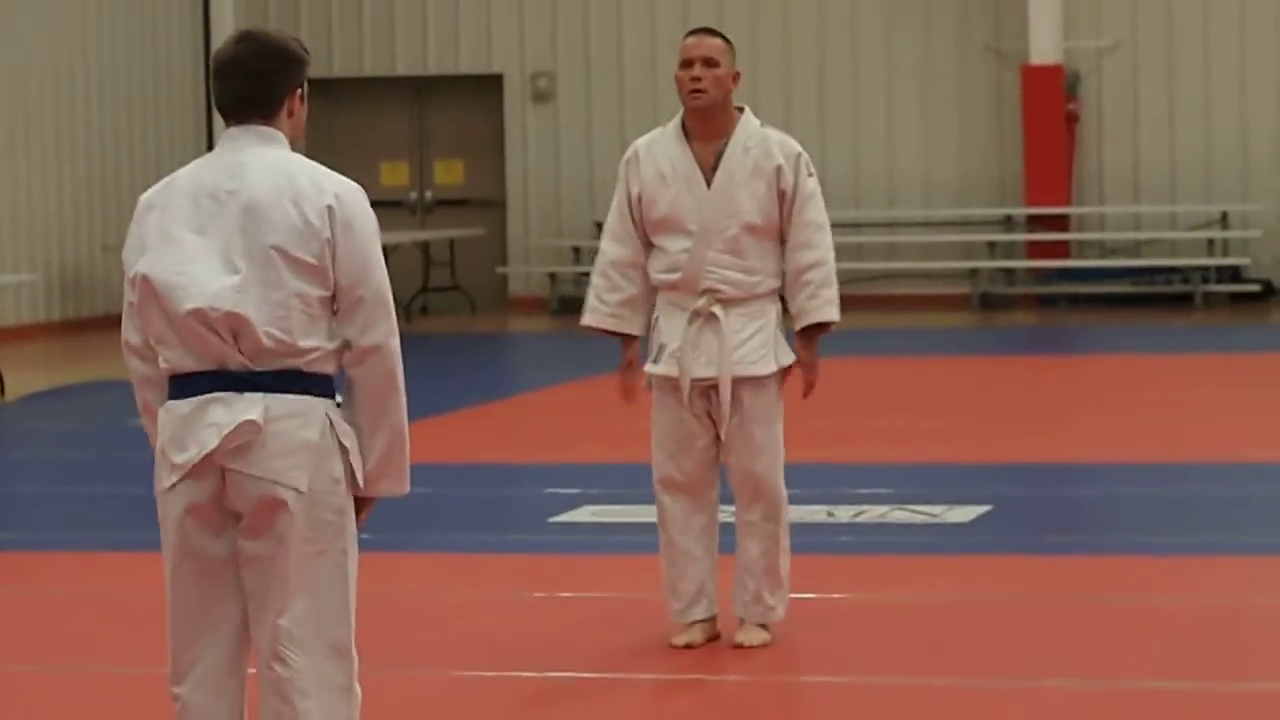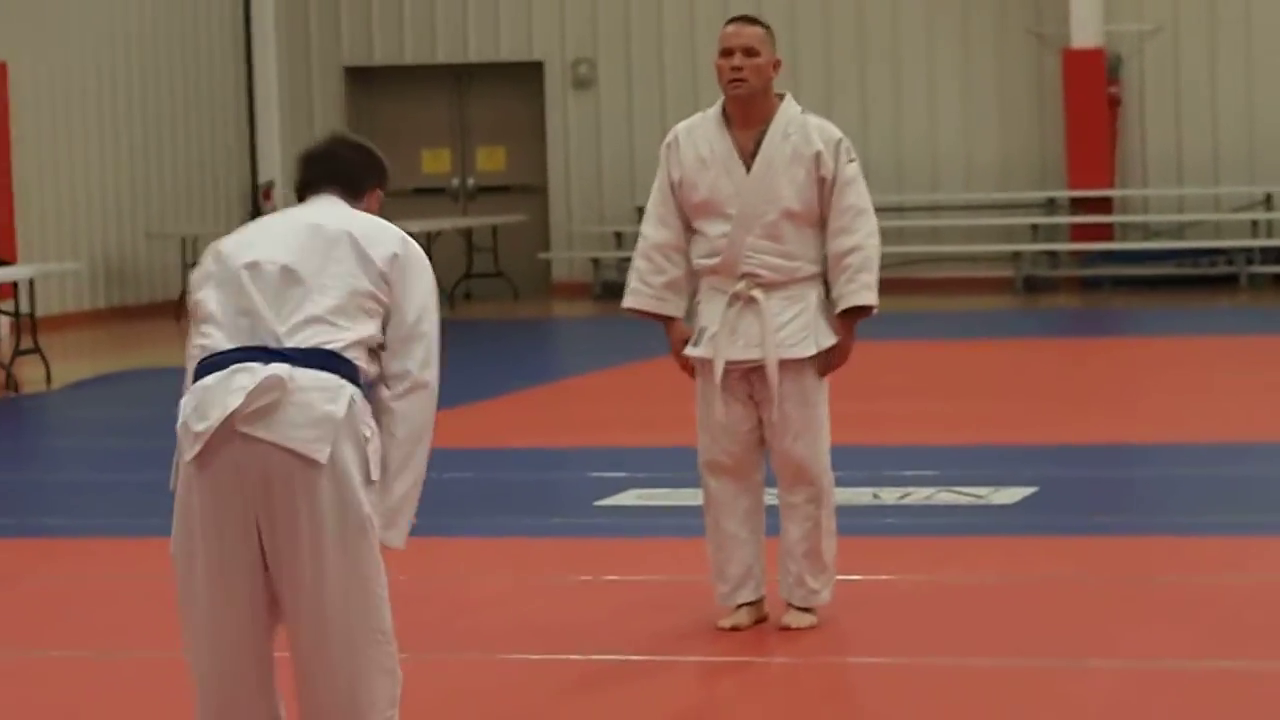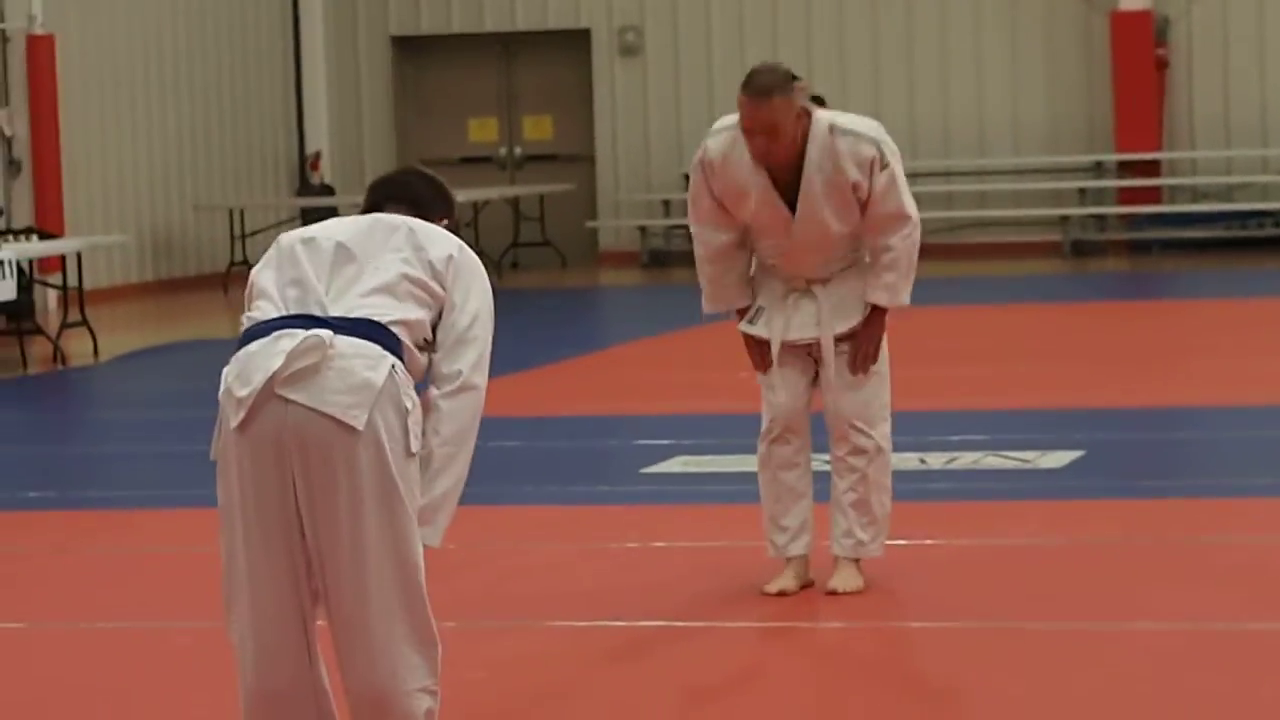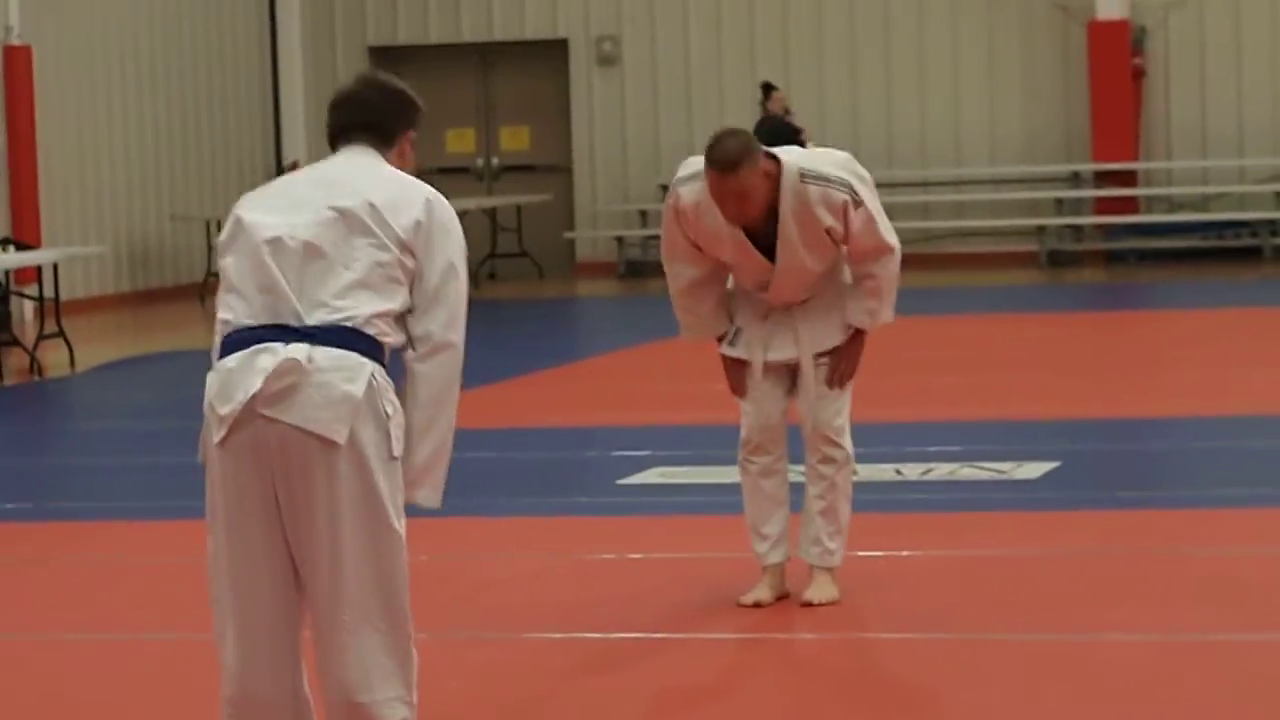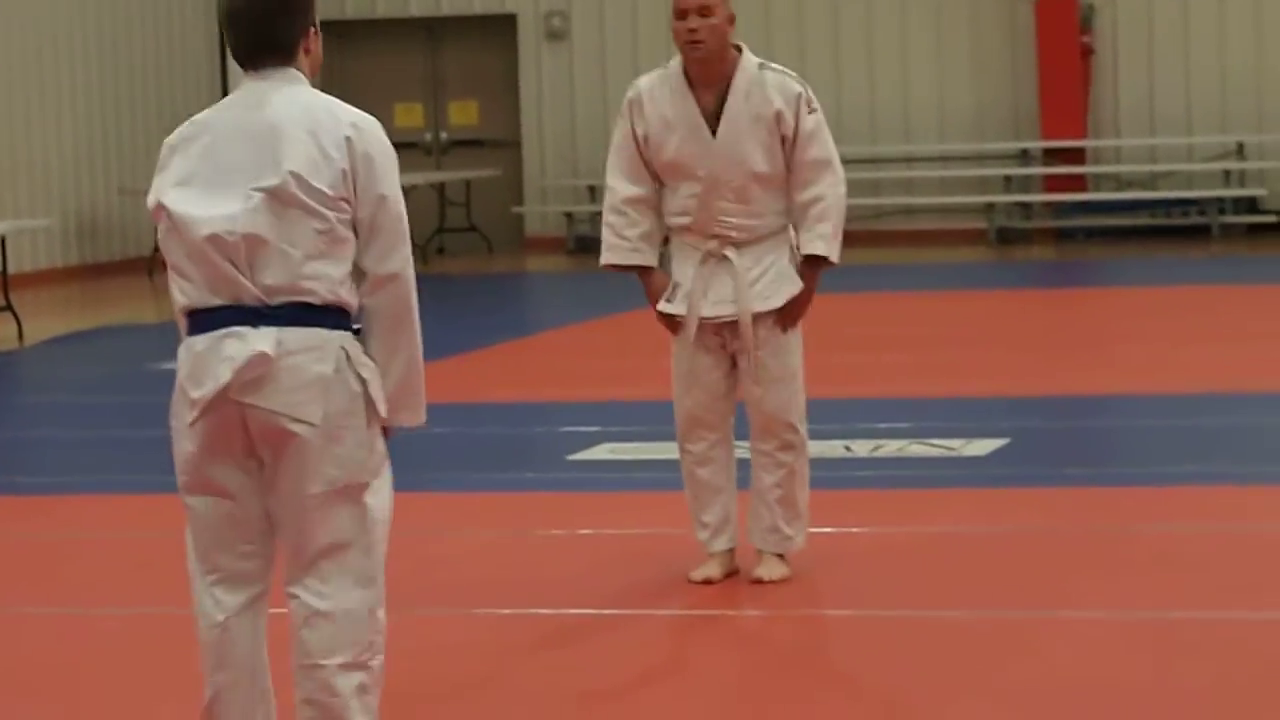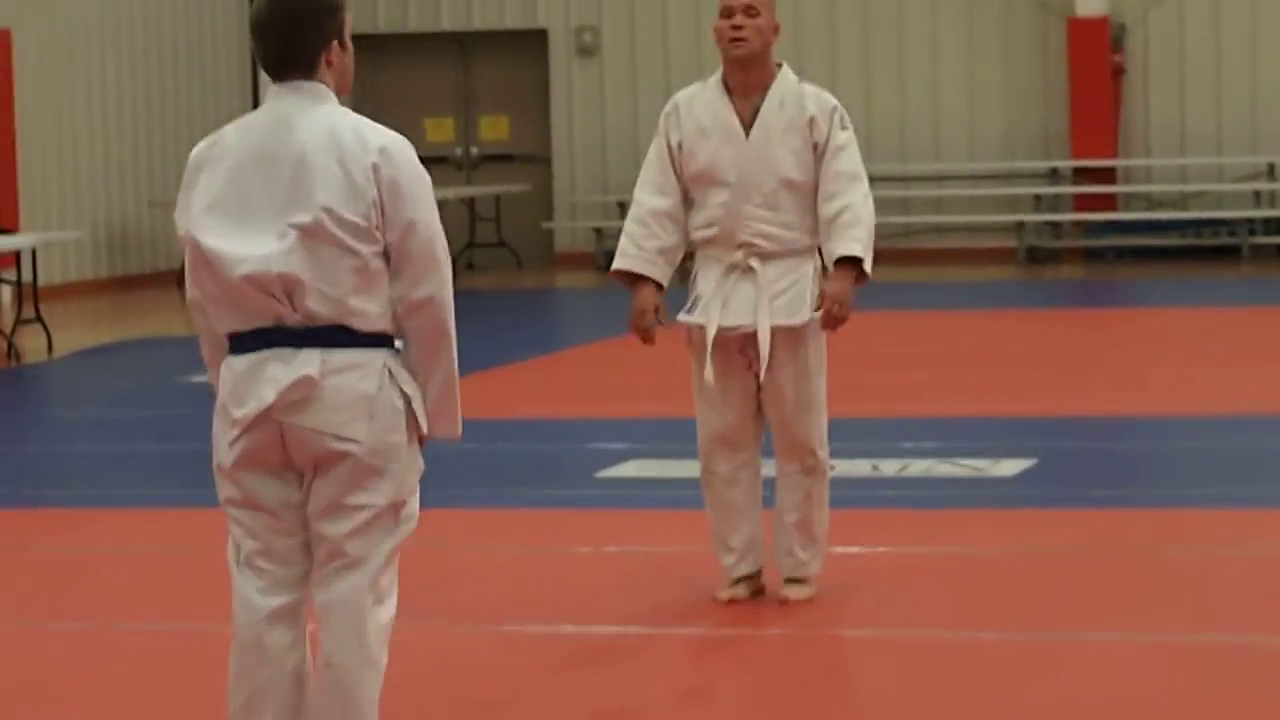
dt=0.3s
person 1, frame 1
left shoulder: (158, 201)
right shoulder: (330, 195)
left elbow: (139, 346)
right elbow: (371, 342)
right wrist: (374, 466)
left hip: (191, 435)
right hip: (293, 434)
left knee: (200, 638)
right knee: (307, 638)
person 1, frame 2
left shoulder: (229, 246)
right shoulder: (395, 245)
right elbow: (410, 384)
right wrist: (384, 516)
left hip: (213, 417)
right hip: (317, 416)
left knee: (224, 641)
right knee: (348, 640)
person 1, frame 3
left shoulder: (292, 242)
right shoulder: (454, 254)
right elbow: (459, 390)
right wrist: (423, 516)
left hip: (254, 384)
right hip: (357, 388)
left knee: (266, 608)
right knee: (384, 608)
person 1, frame 4
left shoulder: (259, 200)
right shoulder: (421, 204)
right elbow: (435, 346)
right wrist: (416, 474)
left hip: (239, 394)
right hip: (339, 393)
left knee: (251, 611)
right knee: (363, 609)
person 1, frame 5
left shoulder: (183, 143)
right shoulder: (350, 131)
left elbow: (188, 275)
right elbow: (387, 275)
right wrist: (393, 398)
left hip: (210, 368)
right hip: (313, 367)
left knee: (225, 579)
right knee: (337, 577)
person 1, frame 6
left shoulder: (212, 156)
right shoulder: (378, 150)
left elbow: (205, 297)
right elbow: (422, 293)
right wrist: (432, 406)
left hip: (250, 390)
right hip: (352, 389)
left knee: (263, 585)
right knee: (353, 589)
person 2, frame 1
left shoulder: (779, 154)
right shoulder: (643, 158)
left elbow: (809, 247)
right elbow: (622, 253)
left wrist: (811, 335)
right wrist: (624, 338)
left hip: (750, 335)
right hip: (676, 337)
left knee: (758, 481)
right knee: (679, 481)
left ankle: (758, 612)
right ankle: (695, 612)
person 2, frame 2
left shoulder: (821, 141)
right shoulder: (683, 143)
left elbow: (852, 233)
right elbow: (662, 237)
left wrist: (847, 323)
right wrist: (671, 321)
left hip: (794, 320)
right hip: (718, 321)
left knee: (803, 465)
right knee: (724, 464)
left ankle: (805, 595)
right ankle: (742, 595)
person 2, frame 3
left shoulder: (861, 146)
right shoulder: (716, 154)
left elbow: (895, 231)
right elbow: (716, 242)
left wrist: (877, 317)
right wrist: (744, 315)
left hip: (848, 297)
right hip: (778, 300)
left knee: (858, 425)
right knee: (781, 426)
left ankle: (851, 552)
right ankle: (792, 554)
person 2, frame 4
left shoulder: (833, 184)
right shoulder: (686, 197)
left elbow: (877, 257)
right elbow: (690, 276)
left wrist: (858, 334)
right wrist: (722, 340)
left hip: (824, 316)
right hip: (754, 320)
left knee: (825, 437)
right knee: (758, 440)
left ankle: (823, 566)
right ankle: (772, 571)
person 2, frame 5
left shoulder: (783, 91)
right shoulder: (644, 99)
left elbow: (820, 183)
right elbow: (628, 193)
left wrist: (808, 275)
right wrist: (649, 277)
left hip: (767, 273)
right hip: (692, 275)
left knee: (777, 415)
right knee: (698, 418)
left ankle: (775, 545)
right ankle: (718, 546)
person 2, frame 6
left shoulder: (817, 108)
right shoulder: (684, 110)
left elbow: (847, 196)
right elbow: (657, 203)
left wrist: (842, 270)
right wrist: (644, 282)
left hip: (791, 291)
right hip: (715, 292)
left knee: (800, 440)
right knee: (723, 440)
left ankle: (799, 568)
right ankle: (741, 569)
